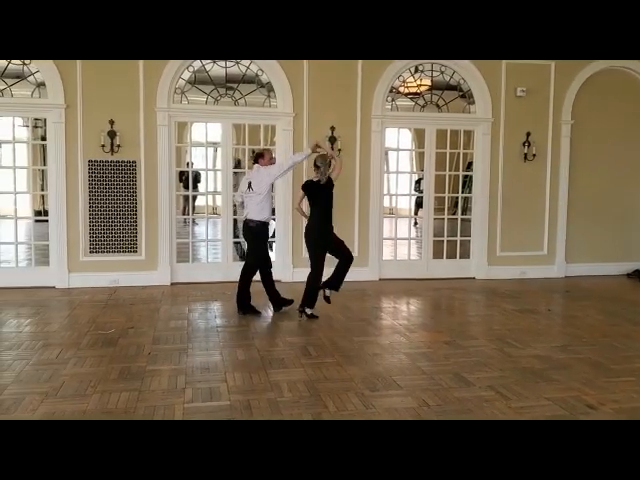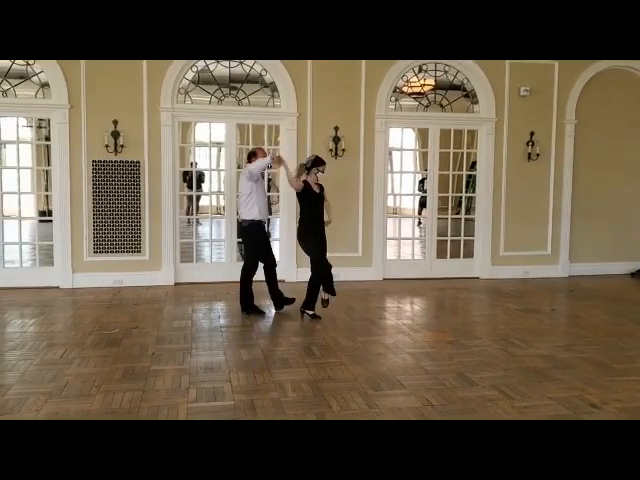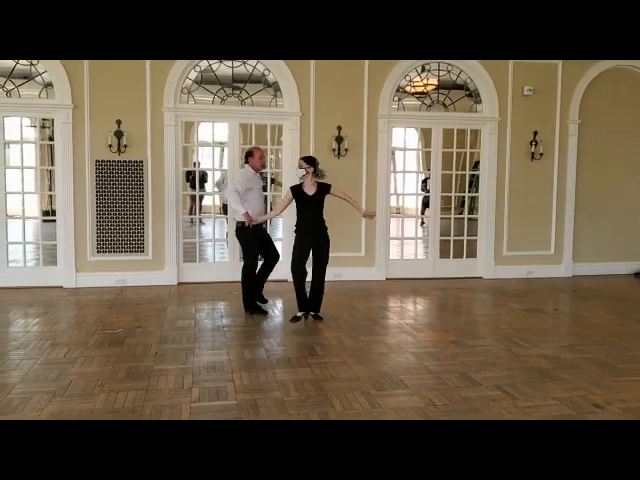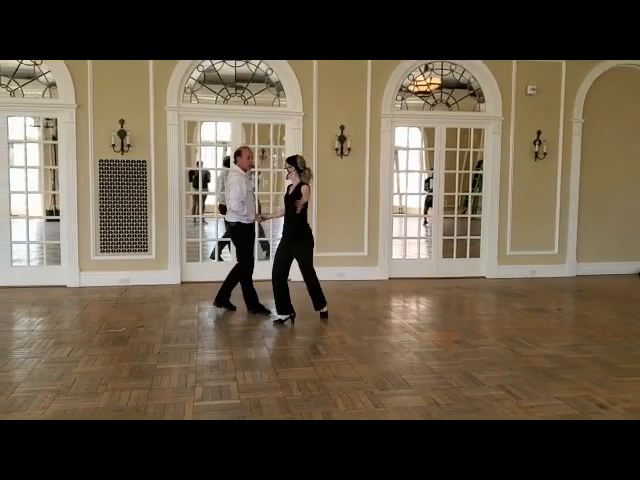
dt=0.3s
person 1, frame 1
left shoulder: (248, 177)
right shoulder: (264, 173)
left elbow: (238, 199)
right elbow: (287, 165)
right wrist: (310, 151)
left hip: (251, 225)
right hip: (258, 227)
left knee: (264, 264)
right knee: (252, 264)
left ankle: (277, 301)
right ankle: (243, 305)
person 1, frame 2
left shoulder: (253, 177)
right shoulder: (249, 174)
right elbow: (253, 167)
right wrist: (271, 159)
left hip: (258, 226)
right hip: (251, 226)
left knee: (270, 262)
right knee: (251, 264)
left ankle: (278, 299)
right ankle: (247, 305)
person 1, frame 3
left shoulder: (256, 177)
right shoulder: (244, 176)
right elbow: (230, 193)
right wrist: (244, 212)
left hip: (257, 227)
right hip: (246, 227)
left knee: (273, 256)
right knee: (250, 264)
left ankle: (255, 291)
right ankle: (250, 305)
person 1, frame 4
left shoulder: (243, 176)
right shoulder: (237, 178)
right elbow: (235, 205)
left wrist: (252, 216)
right wrist: (253, 215)
left hip: (246, 226)
right hip: (239, 226)
left knee: (245, 264)
right knee: (246, 265)
left ankle: (223, 296)
right ankle: (252, 304)
person 2, frame 1
left shoulder: (308, 185)
right shoulder: (328, 184)
left elbow: (298, 206)
right elbow: (339, 164)
right wrist: (332, 156)
left hip: (313, 231)
right hip: (323, 232)
left knee: (316, 269)
right knee: (346, 257)
left ankle: (306, 305)
right ankle: (328, 287)
person 2, frame 2
left shoulder: (320, 188)
right shoulder: (302, 186)
left elbow: (326, 201)
right elbow: (292, 180)
left wrist: (329, 218)
right wrist: (284, 165)
left hip: (319, 233)
right hip: (307, 234)
left knee: (318, 269)
right knee: (324, 266)
left ankle: (308, 307)
right ankle: (327, 291)
person 2, frame 3
left shoulder: (324, 188)
right shoulder: (294, 189)
left elbow: (345, 197)
right elbow: (279, 210)
left wrist: (362, 211)
right wrist: (258, 219)
left hip: (320, 235)
right hip: (302, 236)
left knee: (319, 274)
right knee: (298, 271)
left ankle: (313, 309)
right ankle: (302, 309)
person 2, frame 4
left shoulder: (303, 186)
right shoulder: (290, 188)
left elbow: (307, 195)
left wrist: (302, 201)
right wrist: (266, 216)
left hip: (302, 238)
right hip: (287, 236)
left knee: (308, 273)
right knee: (278, 275)
left ankle: (321, 306)
right ankle: (286, 312)
